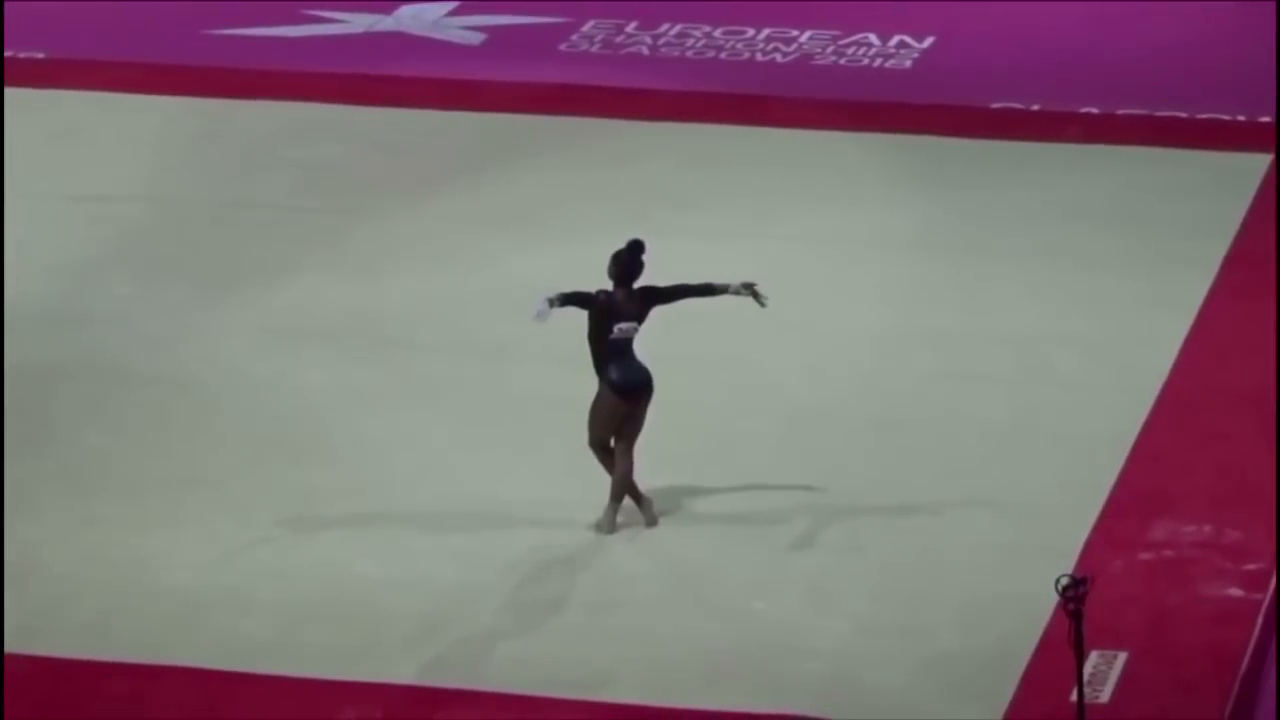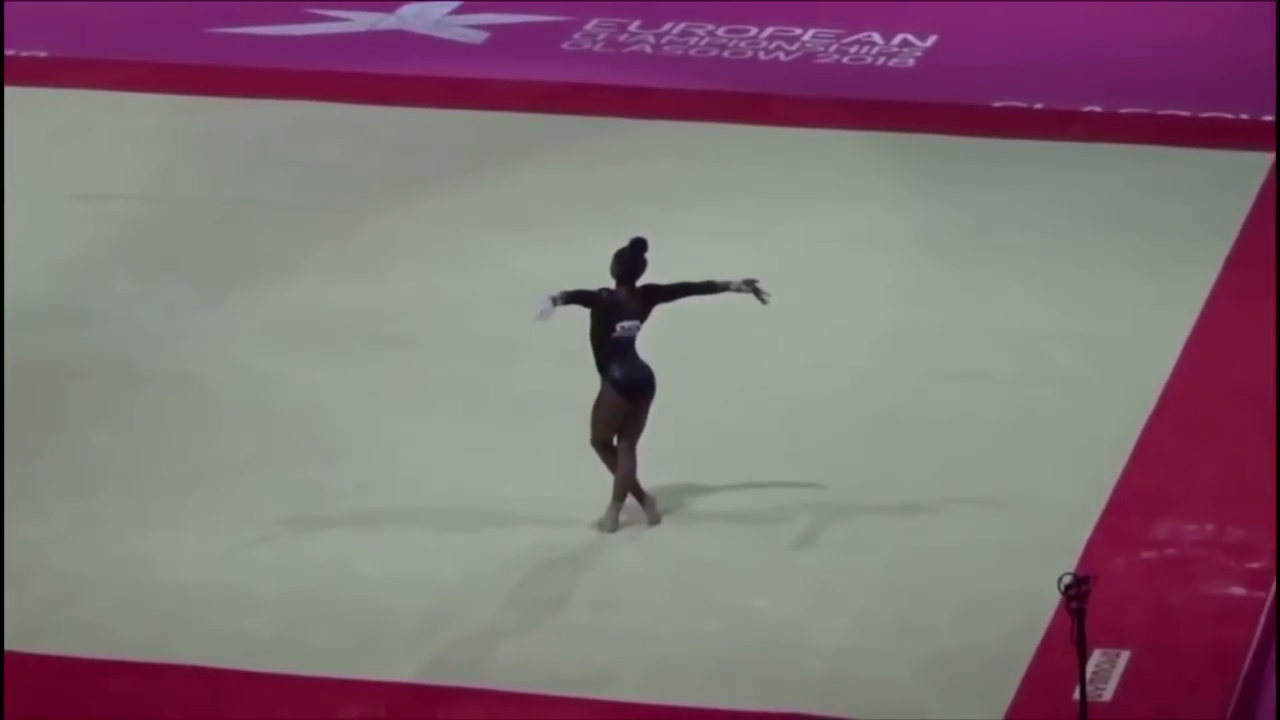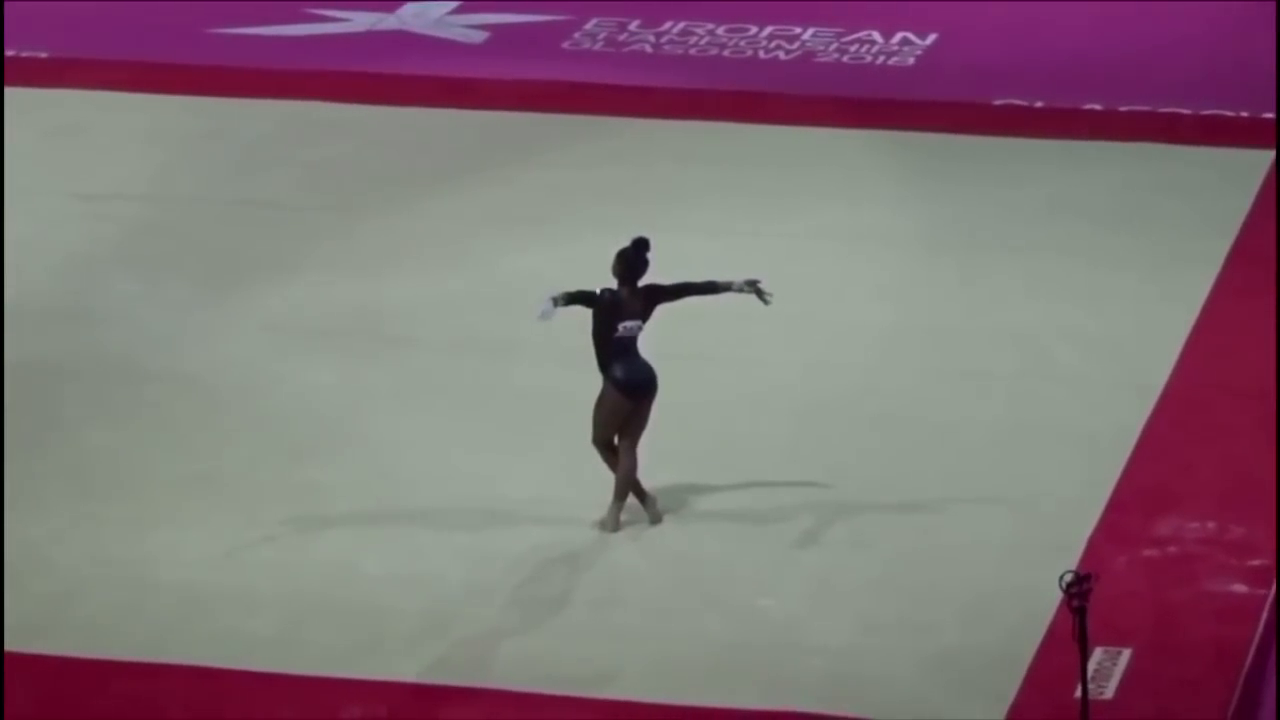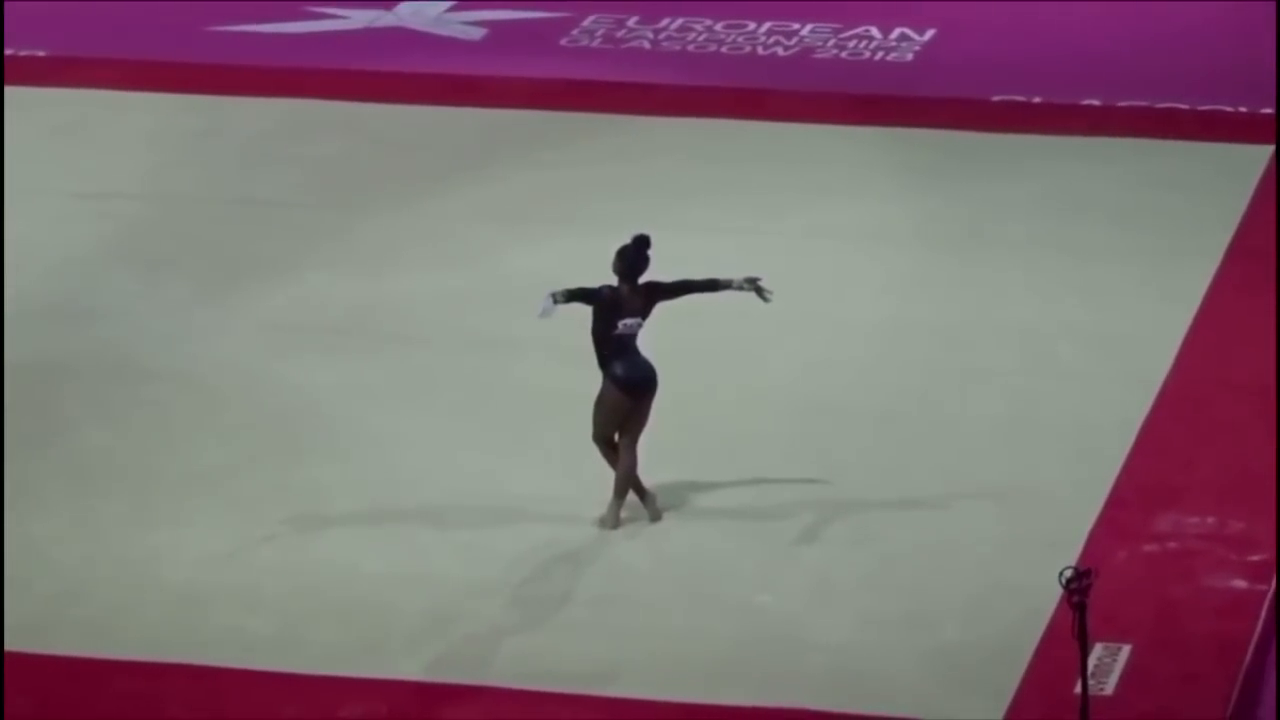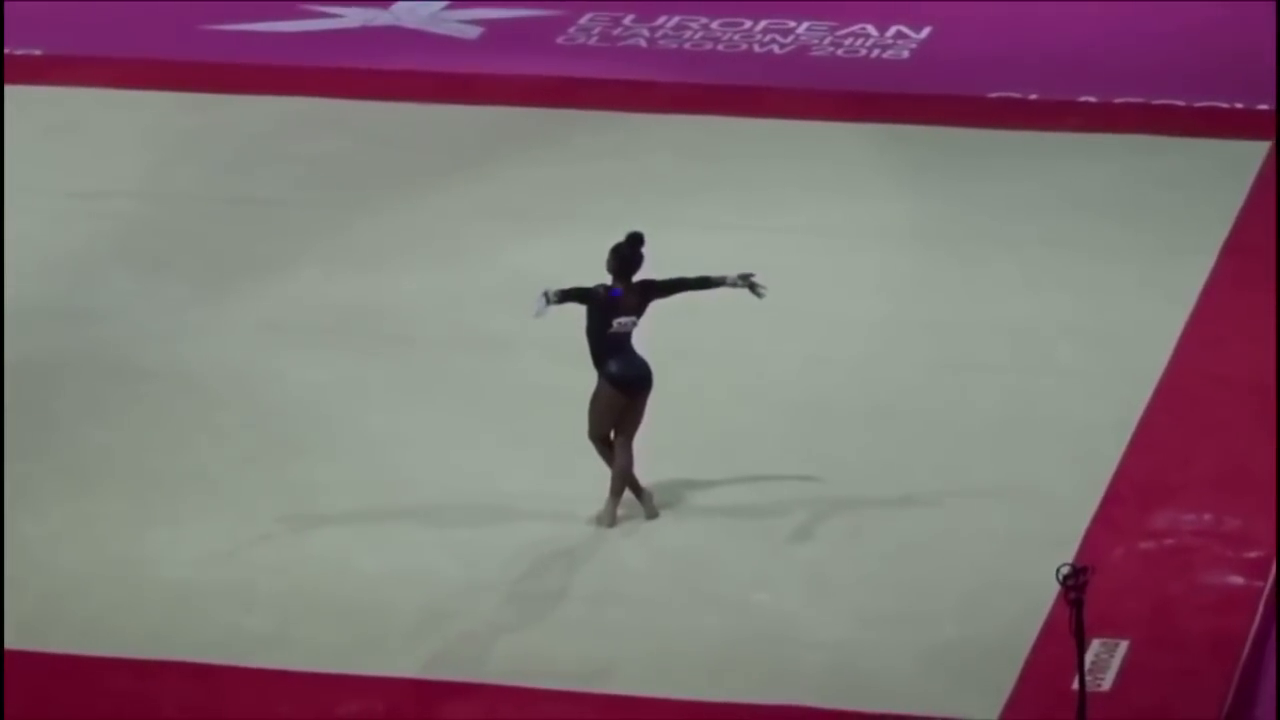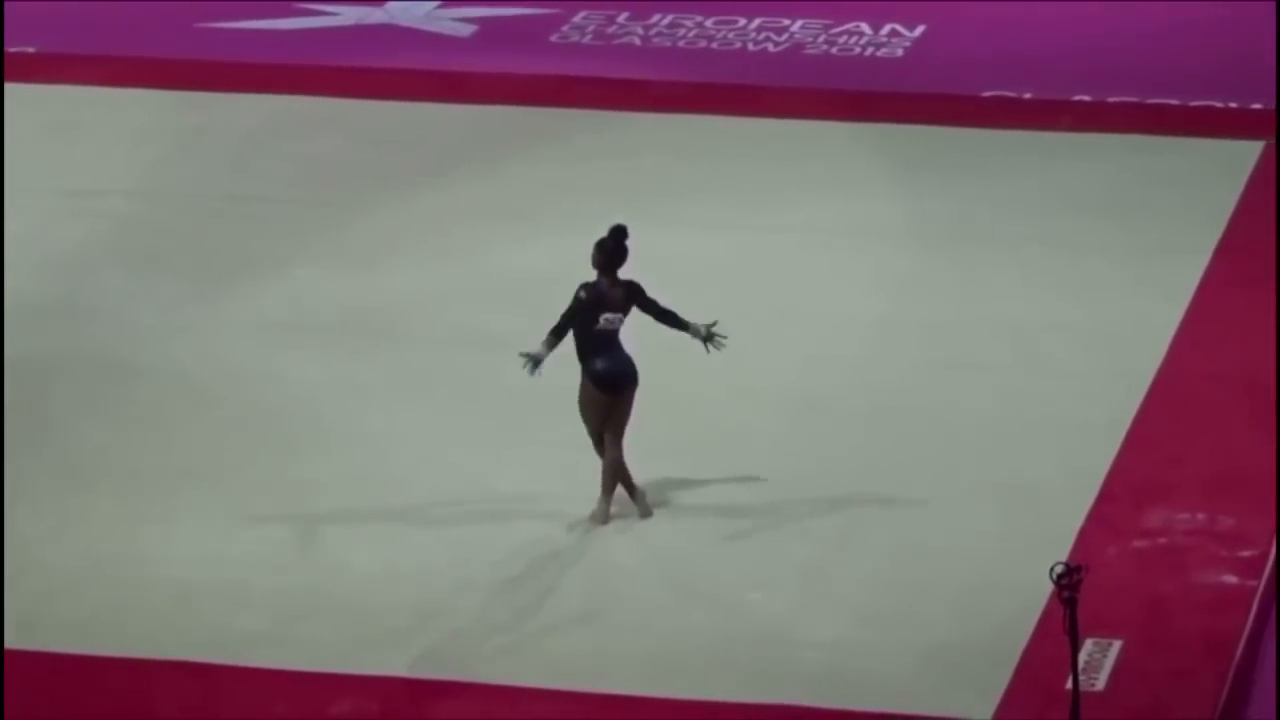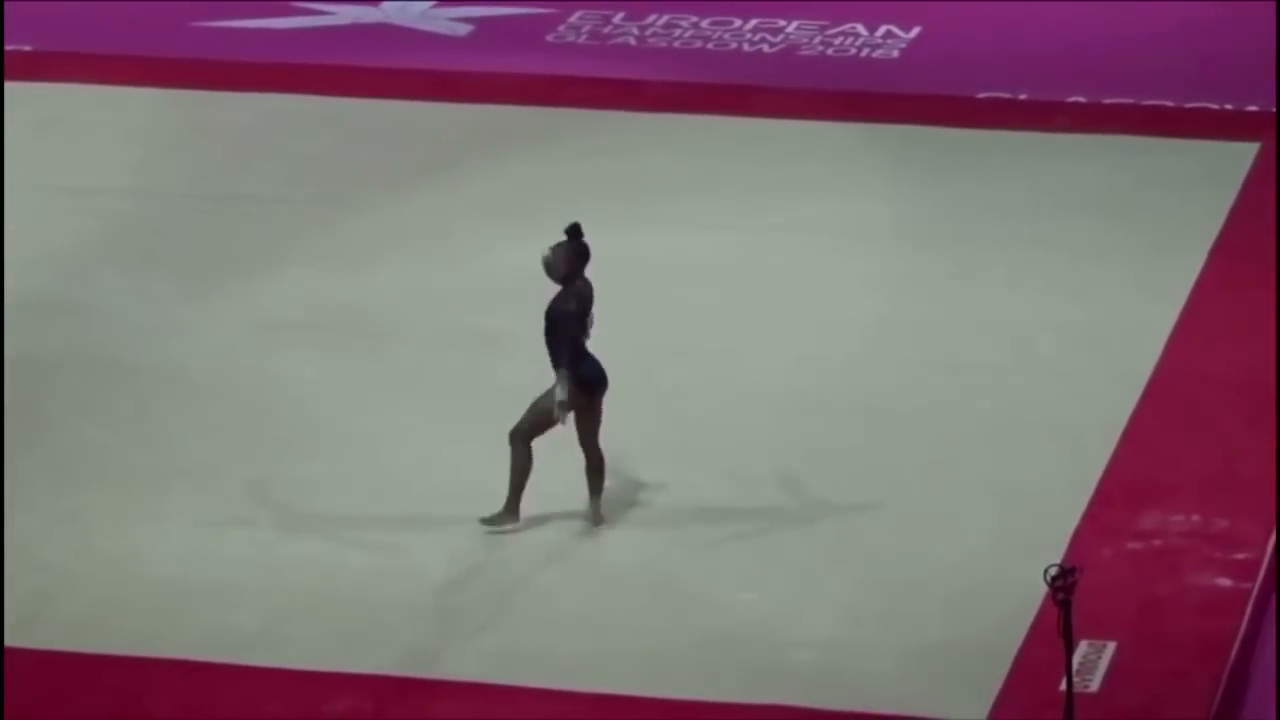
dt=0.4s
person 1, frame 1
left shoulder: (602, 301)
right shoulder: (645, 297)
left elbow: (574, 297)
right elbow: (690, 290)
left wrist: (551, 301)
right wrist: (734, 288)
left hip: (616, 383)
right hip: (640, 381)
left knee: (599, 443)
right knee: (623, 449)
left ankle: (638, 500)
right ankle: (611, 512)
person 1, frame 2
left shoulder: (604, 300)
right shoulder: (647, 296)
left elbow: (577, 295)
right elbow: (692, 288)
left wrist: (555, 300)
right wrist: (736, 285)
left hip: (619, 381)
right hip: (643, 379)
left knee: (601, 442)
right knee: (626, 447)
left ankle: (642, 498)
right ankle: (614, 510)
person 1, frame 3
left shoulder: (606, 299)
right shoulder: (649, 295)
left elbow: (579, 296)
right elbow: (694, 288)
left wrist: (556, 300)
right wrist: (738, 285)
left hip: (621, 380)
right hip: (645, 377)
left knee: (602, 441)
right knee: (627, 446)
left ankle: (643, 498)
right ankle: (615, 510)
person 1, frame 4
left shoulder: (607, 297)
right shoulder: (649, 293)
left elbow: (580, 293)
right elbow: (694, 285)
left wrist: (557, 297)
right wrist: (737, 283)
left hip: (620, 378)
right hip: (644, 375)
left knee: (602, 438)
right knee: (627, 444)
left ankle: (642, 495)
right ankle: (615, 508)
person 1, frame 5
left shoulder: (603, 295)
right shoulder: (644, 291)
left elbow: (575, 294)
right elbow: (689, 283)
left wrist: (551, 298)
right wrist: (731, 280)
left hip: (615, 376)
right hip: (640, 373)
left knee: (599, 437)
right knee: (623, 442)
left ankle: (639, 493)
right ankle: (612, 506)
person 1, frame 6
left shoulder: (589, 293)
right shoulder: (631, 290)
left elbow: (566, 324)
right elbow: (663, 314)
left wrist: (542, 351)
right wrist: (698, 330)
left hip: (598, 374)
right hip: (626, 369)
left knee: (601, 440)
right knee: (613, 441)
left ankle: (634, 493)
right ankle: (605, 505)
person 1, frame 7
left shoulder: (570, 300)
right shoulder: (579, 287)
left elbow: (566, 345)
left wrist: (562, 390)
right wrist: (549, 261)
left hip: (578, 380)
right hip: (594, 376)
left knee: (519, 435)
right knee: (590, 445)
left ankle: (510, 511)
right ankle: (595, 510)
